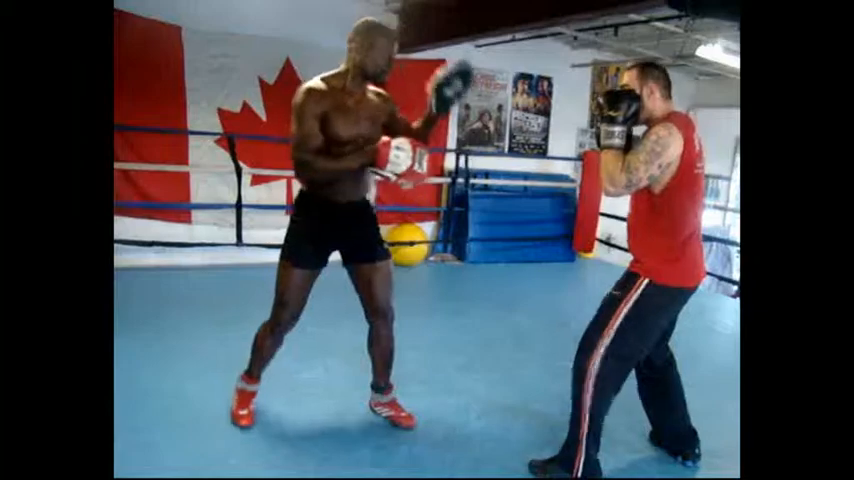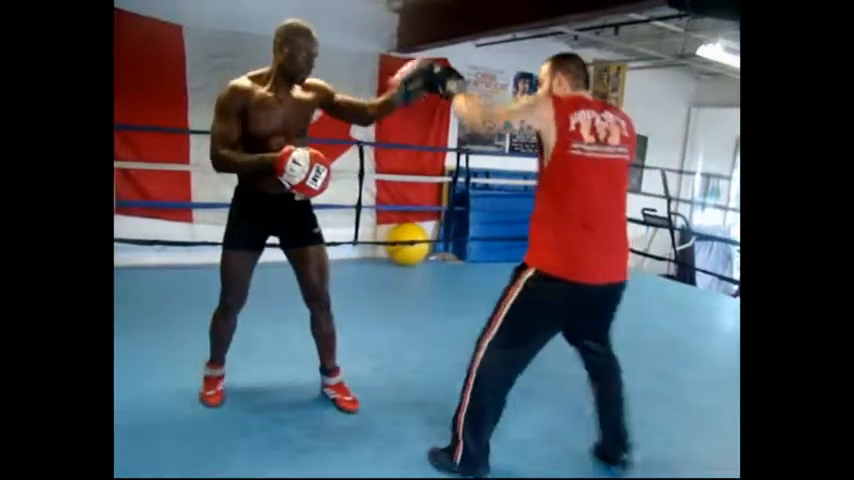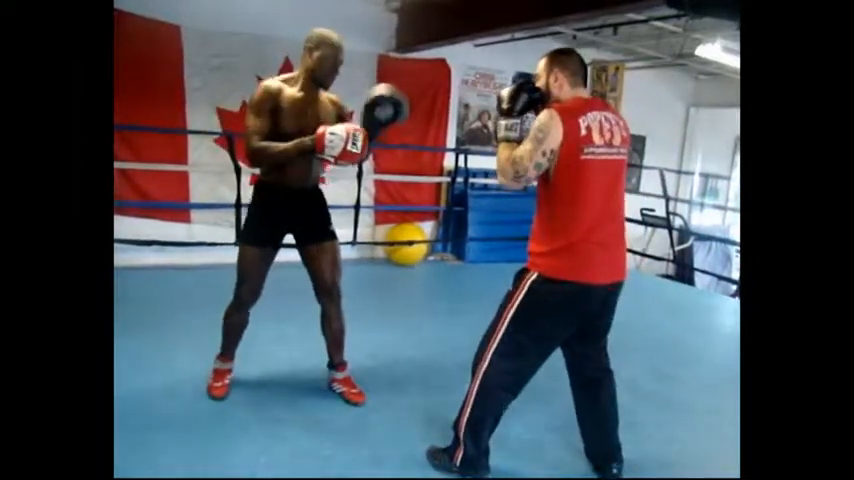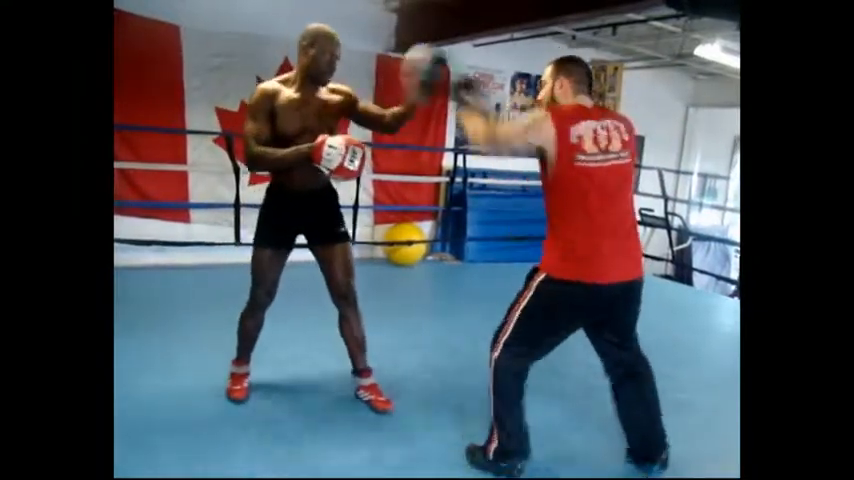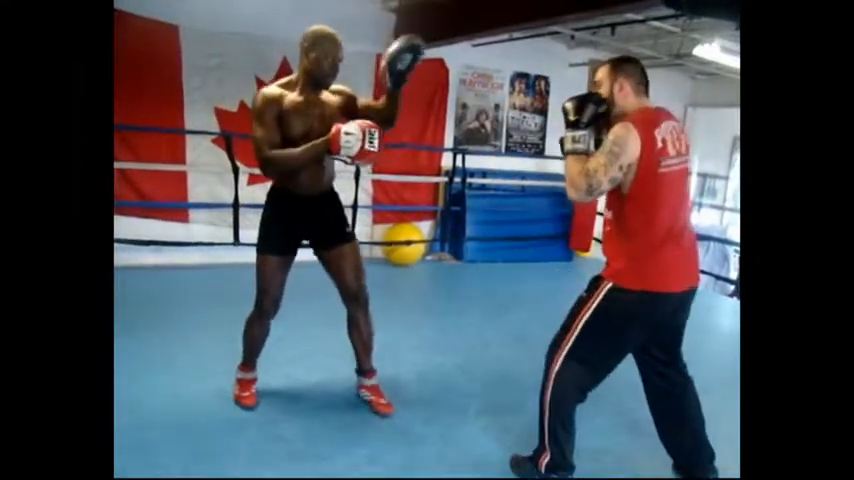
dt=1s
person 1, frame 1
left shoulder: (666, 134)
right shoulder: (680, 128)
left elbow: (615, 184)
right elbow: (639, 176)
left wrist: (612, 129)
right wrist: (619, 130)
left hip: (659, 272)
right hip: (680, 269)
left knee: (595, 358)
right knee: (651, 351)
right ankle: (681, 440)
person 1, frame 2
left shoulder: (552, 110)
right shoulder: (623, 123)
left elbow: (480, 116)
left wrist: (452, 88)
left hip: (557, 269)
right hip: (611, 271)
left knee: (494, 355)
right knee: (599, 354)
person 1, frame 3
left shoulder: (555, 120)
right shoulder: (615, 121)
left elbow: (512, 176)
left wrist: (510, 120)
left hip: (560, 271)
right hip: (608, 272)
left knee: (499, 360)
right knee: (592, 363)
person 1, frame 4
left shoulder: (550, 123)
right shoulder: (623, 126)
left elbow: (486, 137)
left wrist: (464, 97)
left hip: (571, 273)
right hip: (626, 272)
left knee: (509, 351)
right knee: (626, 359)
person 1, frame 5
left shoulder: (629, 131)
right shoulder: (671, 126)
left elbow: (582, 190)
left wrist: (576, 134)
right wrist: (597, 131)
left hip: (635, 282)
right hip: (681, 279)
left knee: (567, 364)
right knee: (668, 371)
person 2, frame 1
left shoulder: (380, 101)
right shoulder: (315, 94)
left elbow: (411, 139)
right elbow: (305, 166)
left wrist: (436, 108)
right wrist: (369, 156)
left hip: (359, 215)
right hip: (315, 214)
left knee: (382, 315)
right knee: (284, 317)
left ankle: (383, 394)
right ankle: (248, 385)
person 2, frame 2
left shoulder: (317, 93)
right shoulder: (240, 93)
left elbow: (370, 112)
right elbow: (220, 156)
left wrist: (398, 94)
right wrist: (270, 160)
left hip: (295, 204)
right hip: (251, 205)
left knee: (320, 298)
right knee: (231, 301)
left ankle: (331, 377)
right ankle: (214, 372)
person 2, frame 3
left shoulder: (332, 104)
right shoulder: (271, 92)
left elbow: (354, 154)
right elbow: (255, 152)
left wrist: (373, 126)
right wrist: (311, 142)
left hip: (310, 201)
right hip: (270, 200)
left knee: (331, 293)
right knee: (245, 295)
left ankle: (339, 372)
right ankle: (223, 365)
person 2, frame 4
left shoulder: (339, 97)
right shoulder: (267, 95)
left elbow: (388, 123)
right elbow: (253, 156)
left wrist: (417, 95)
right wrist: (308, 151)
left hip: (323, 202)
right hip: (281, 202)
left knee: (346, 295)
right knee: (260, 297)
left ankle: (364, 379)
right ankle: (241, 369)
person 2, frame 5
left shoulder: (339, 97)
right shoulder: (272, 99)
left elbow: (384, 118)
right elbow: (268, 162)
left wrist: (394, 86)
right wrist: (327, 143)
left hip: (326, 206)
right hip: (284, 208)
left knee: (357, 296)
right knee: (267, 306)
left ankle: (367, 379)
right ankle: (246, 374)
